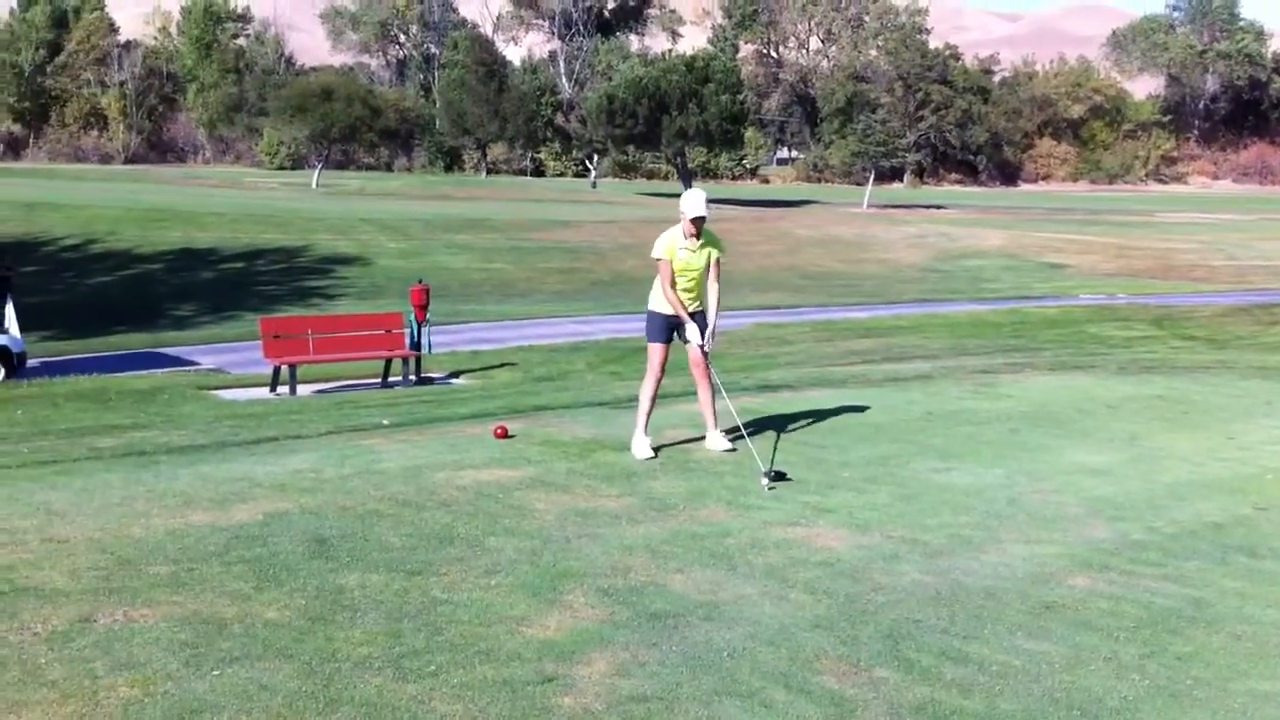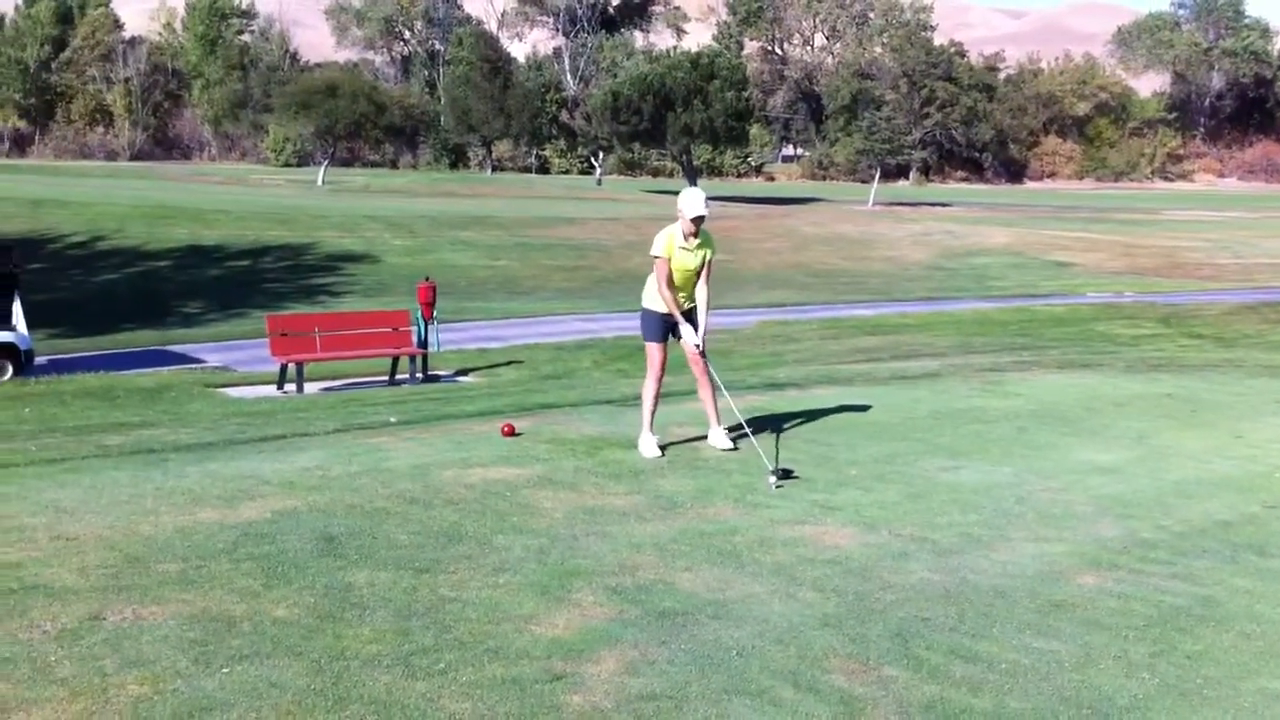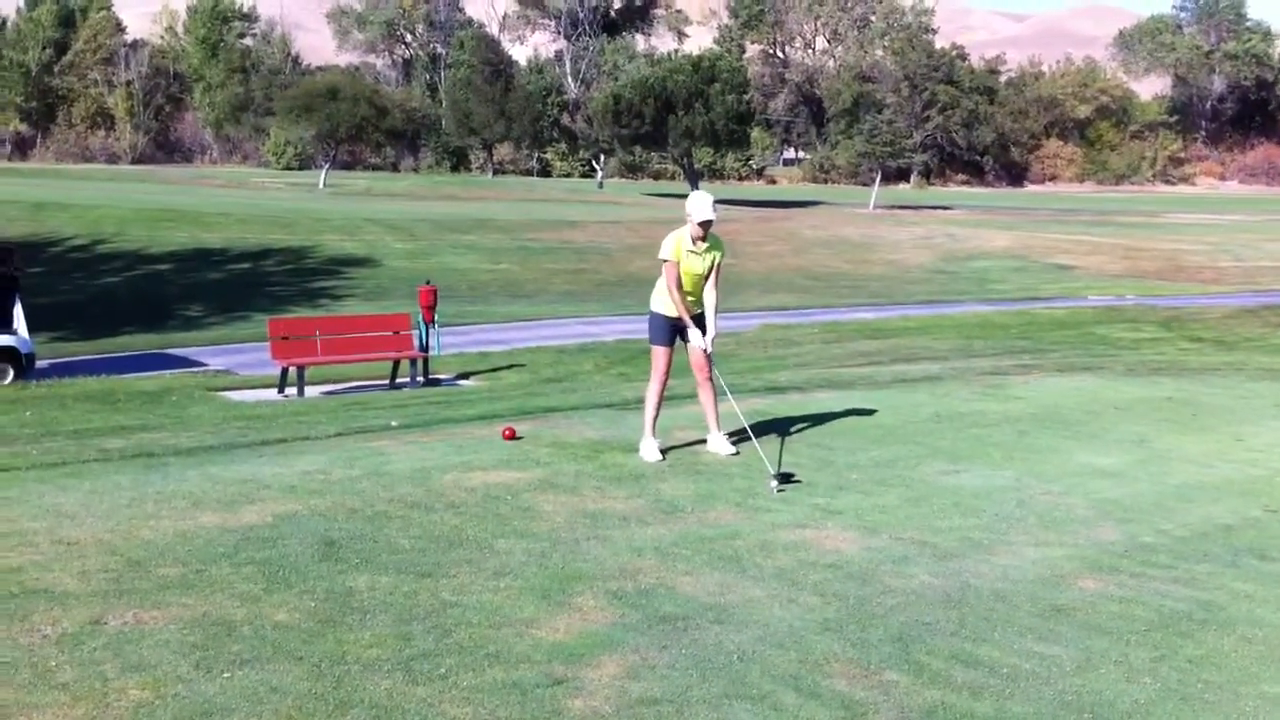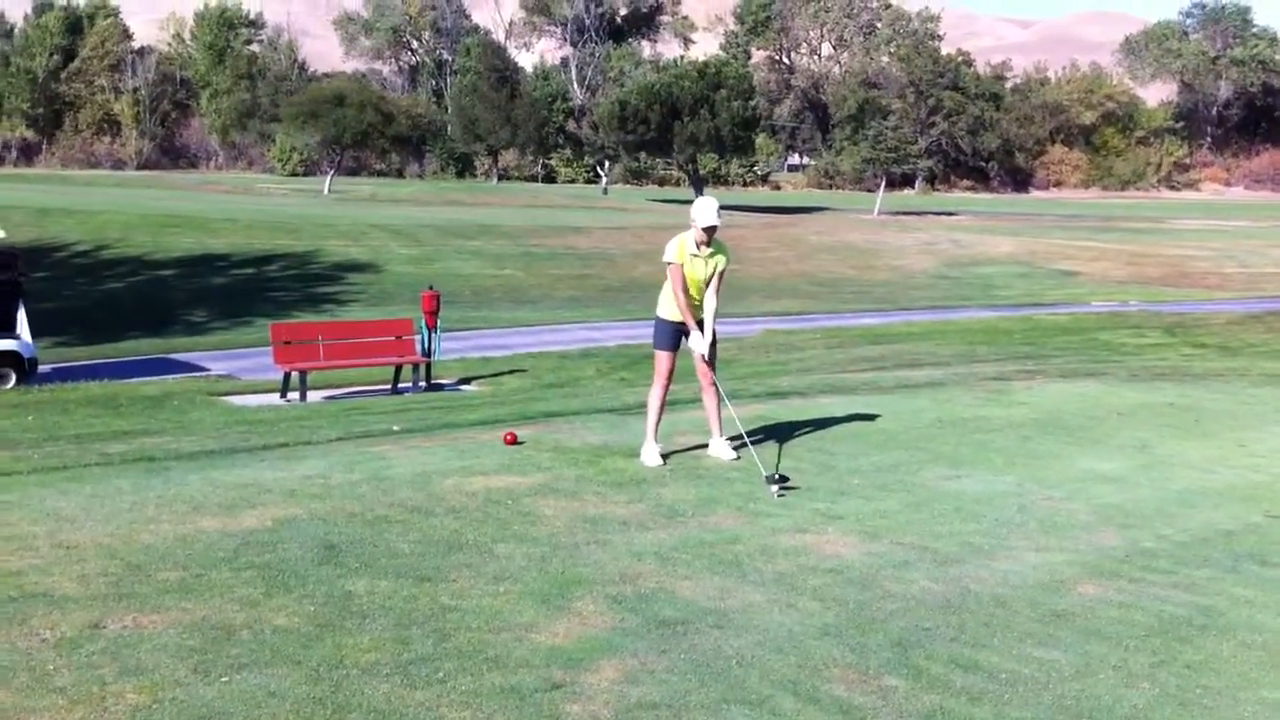
dt=0.3s
person 1, frame 1
left shoulder: (713, 243)
right shoulder: (667, 241)
left elbow: (713, 284)
right elbow: (667, 288)
left wrist: (712, 324)
right wrist: (687, 323)
left hip: (695, 312)
right hip: (662, 311)
left knee: (702, 371)
right knee: (655, 372)
left ankle: (712, 432)
right ankle: (640, 435)
person 1, frame 2
left shoulder: (707, 242)
right shoulder: (665, 239)
left elbow: (702, 285)
right elbow: (663, 287)
left wrist: (701, 325)
right wrist: (682, 324)
left hip: (687, 309)
right hip: (657, 309)
left knee: (700, 368)
right knee: (656, 371)
left ankle: (715, 429)
right ankle: (647, 435)
person 1, frame 3
left shoulder: (716, 246)
right shoulder: (673, 242)
left elbow: (711, 289)
right elbow: (673, 290)
left wrist: (711, 329)
right wrist: (691, 328)
left hip: (696, 313)
right hip: (665, 313)
left knee: (704, 373)
right knee: (660, 375)
left ankle: (715, 435)
right ankle: (648, 439)
person 1, frame 4
left shoulder: (721, 252)
right shoulder: (677, 246)
left elbow: (711, 296)
right elbow: (679, 293)
left wrist: (707, 335)
right wrist: (693, 331)
left hip: (701, 319)
right hip: (670, 318)
left knee: (708, 379)
right knee: (662, 380)
left ankle: (717, 440)
right ankle: (650, 444)
